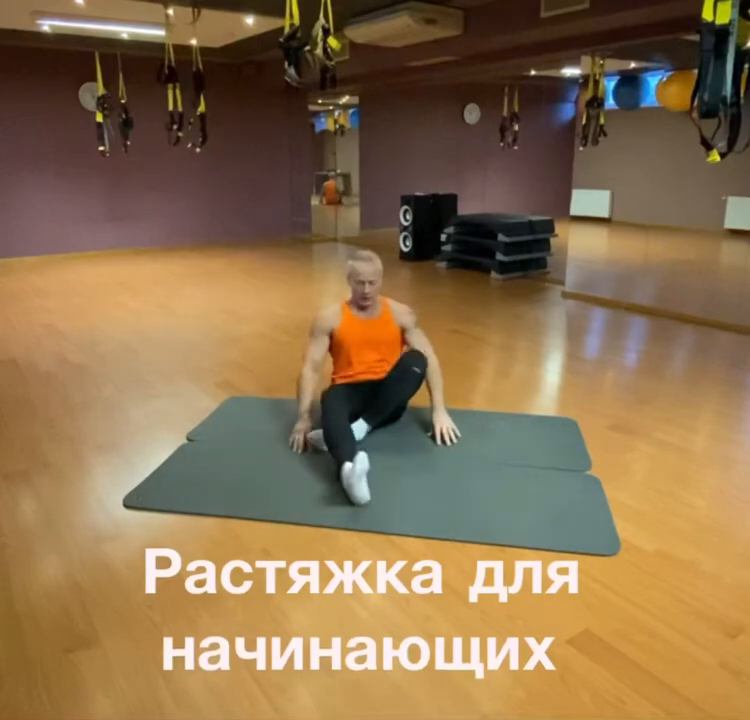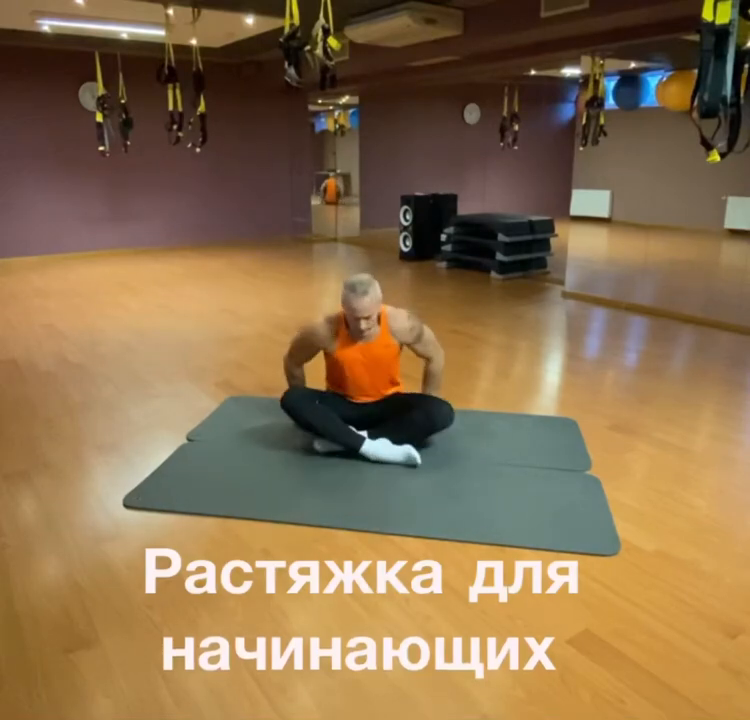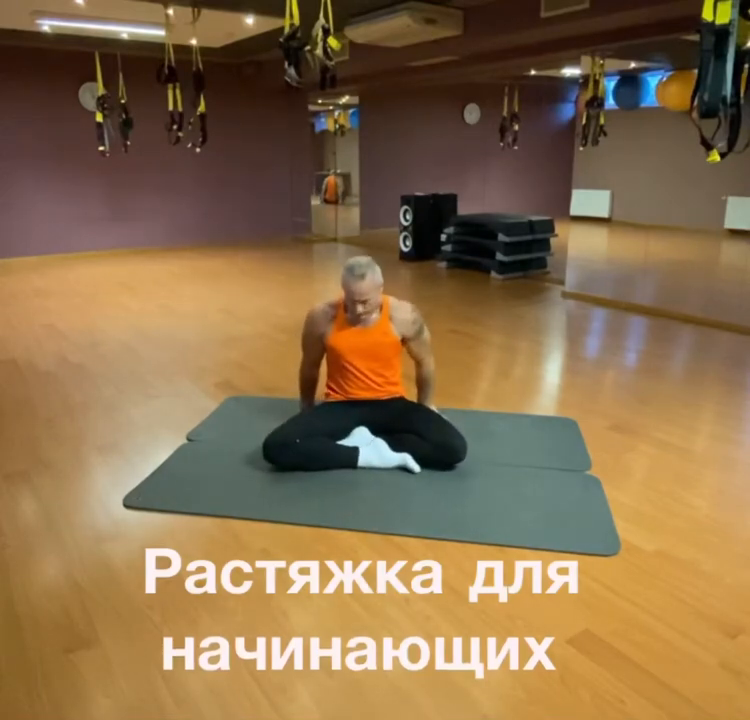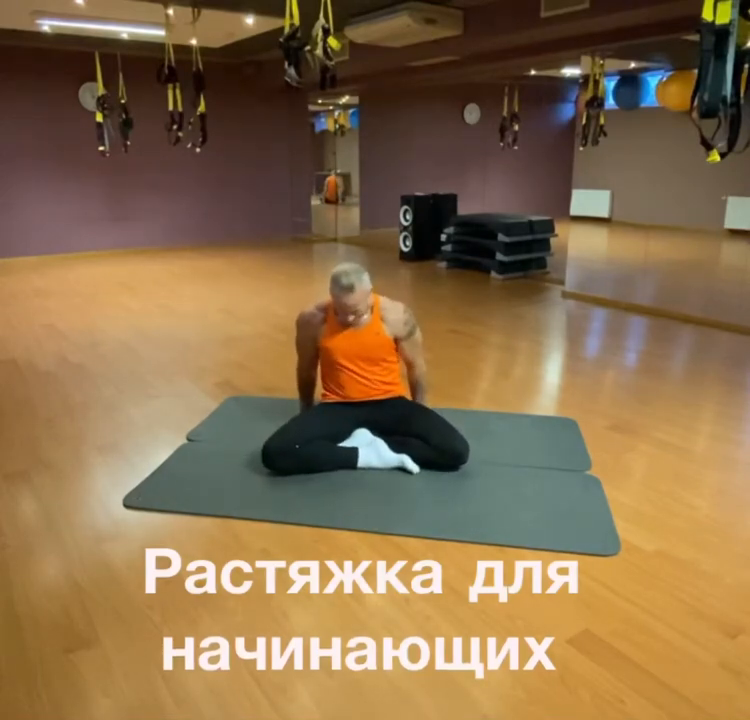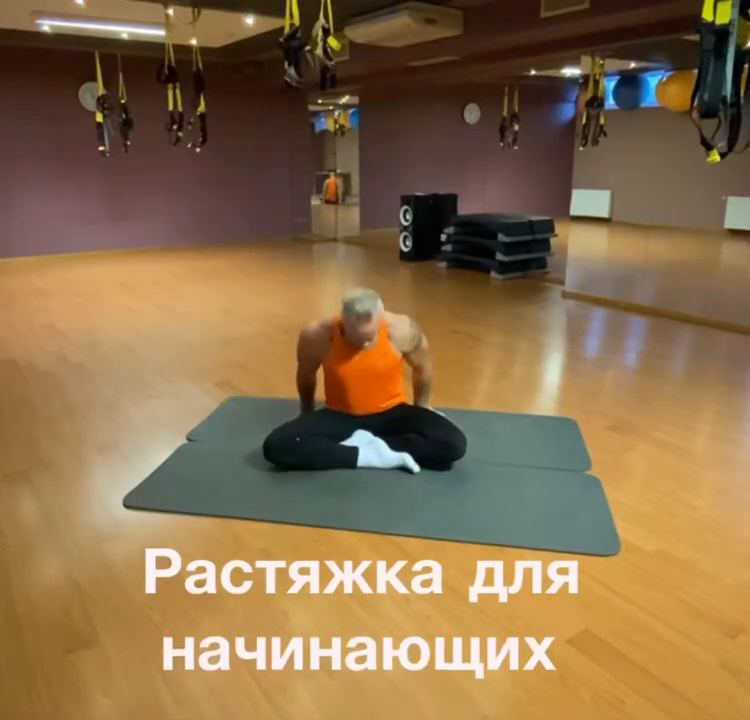
dt=1s
person 1, frame 1
left shoulder: (400, 314)
right shoulder: (330, 318)
left elbow: (430, 359)
right elbow: (310, 367)
left wrist: (439, 410)
right wrist: (303, 417)
left hip: (389, 397)
right hip: (349, 392)
left knee: (415, 360)
right knee: (331, 398)
left ankle: (357, 427)
right ankle: (349, 468)
person 1, frame 2
left shoulder: (401, 324)
right shoulder: (322, 331)
left elbow: (435, 357)
right elbow: (292, 363)
left wrist: (424, 406)
right wrist: (307, 409)
left hip: (388, 404)
right hip: (342, 405)
left knee: (442, 413)
right knee: (291, 400)
left ankle: (348, 439)
right ankle: (371, 447)
person 1, frame 3
left shoulder: (404, 316)
right shoulder: (321, 318)
left elbow: (424, 362)
right elbow: (310, 367)
left wrist: (426, 406)
right wrist: (306, 411)
left hip: (391, 404)
right hip: (341, 406)
left knee: (454, 448)
right knee: (275, 447)
left ankle: (363, 441)
right ankle: (367, 455)
person 1, frame 4
left shoulder: (396, 316)
right shoulder: (312, 320)
left elbow: (415, 365)
right elbow: (306, 370)
left wrist: (419, 408)
right wrist: (306, 412)
left hip: (389, 404)
right hip: (338, 407)
left knee: (456, 451)
right knee: (274, 453)
left ankle: (364, 443)
right ankle: (370, 455)
person 1, frame 5
left shoulder: (402, 331)
right shoulder: (316, 337)
left elbow: (422, 368)
right elbow: (305, 375)
left wrist: (421, 406)
right wrist: (306, 413)
left hip: (392, 412)
right hip: (340, 415)
left knee: (453, 445)
right knee: (276, 447)
left ankle: (362, 445)
right ankle: (375, 454)
